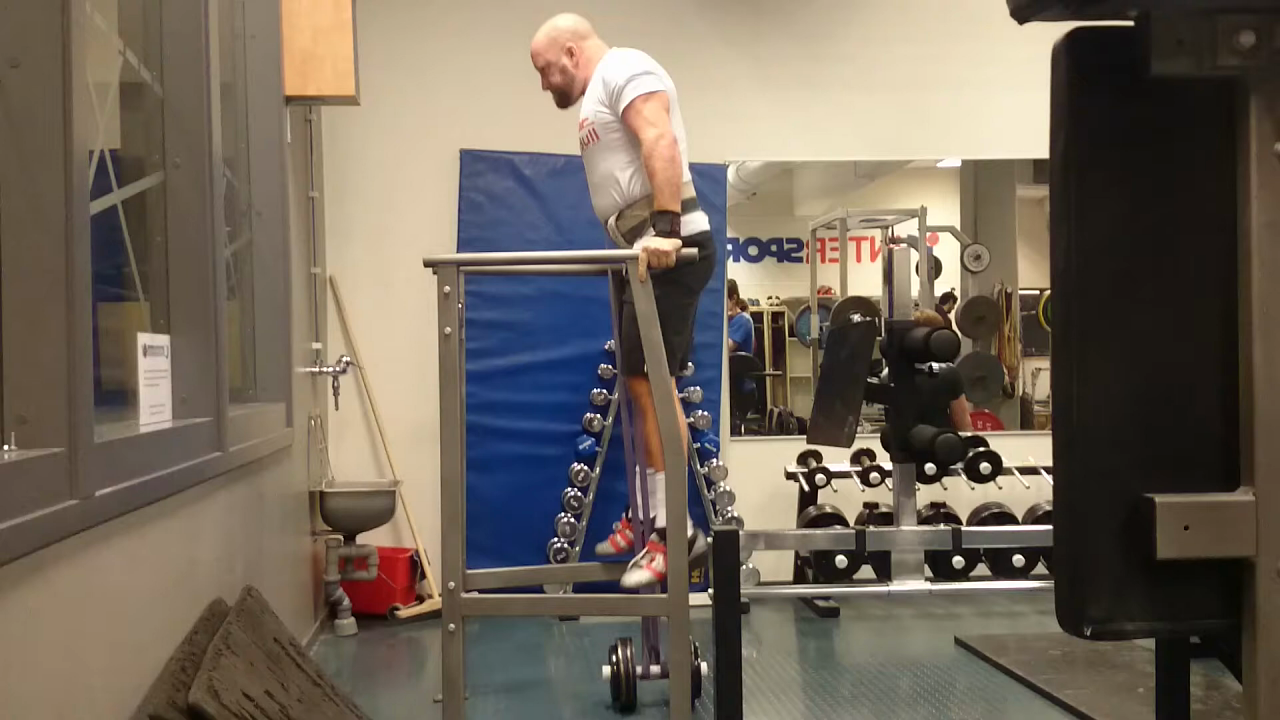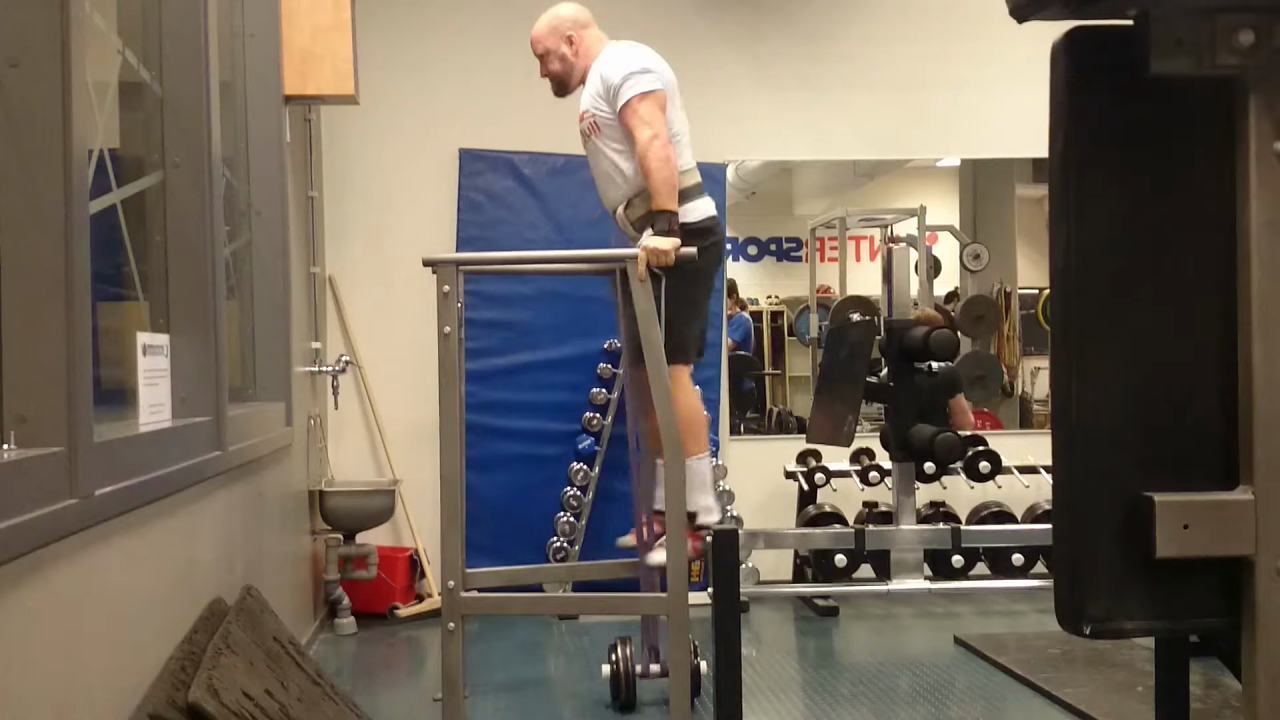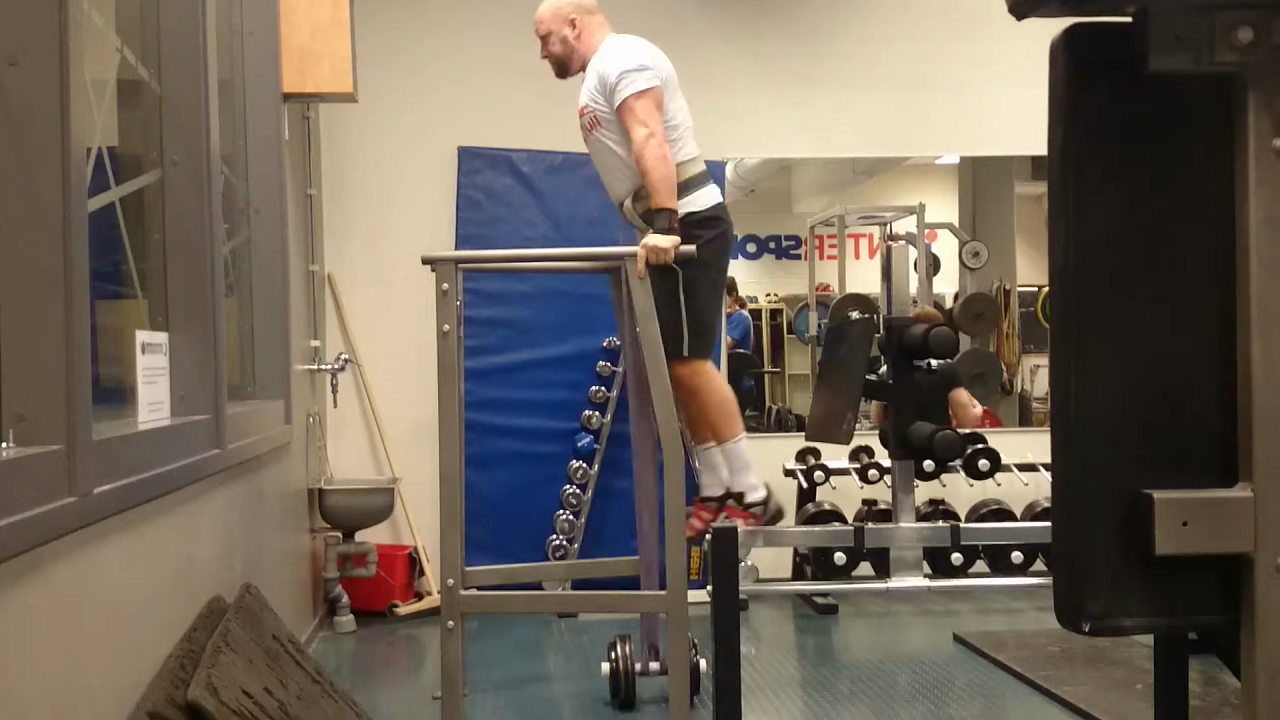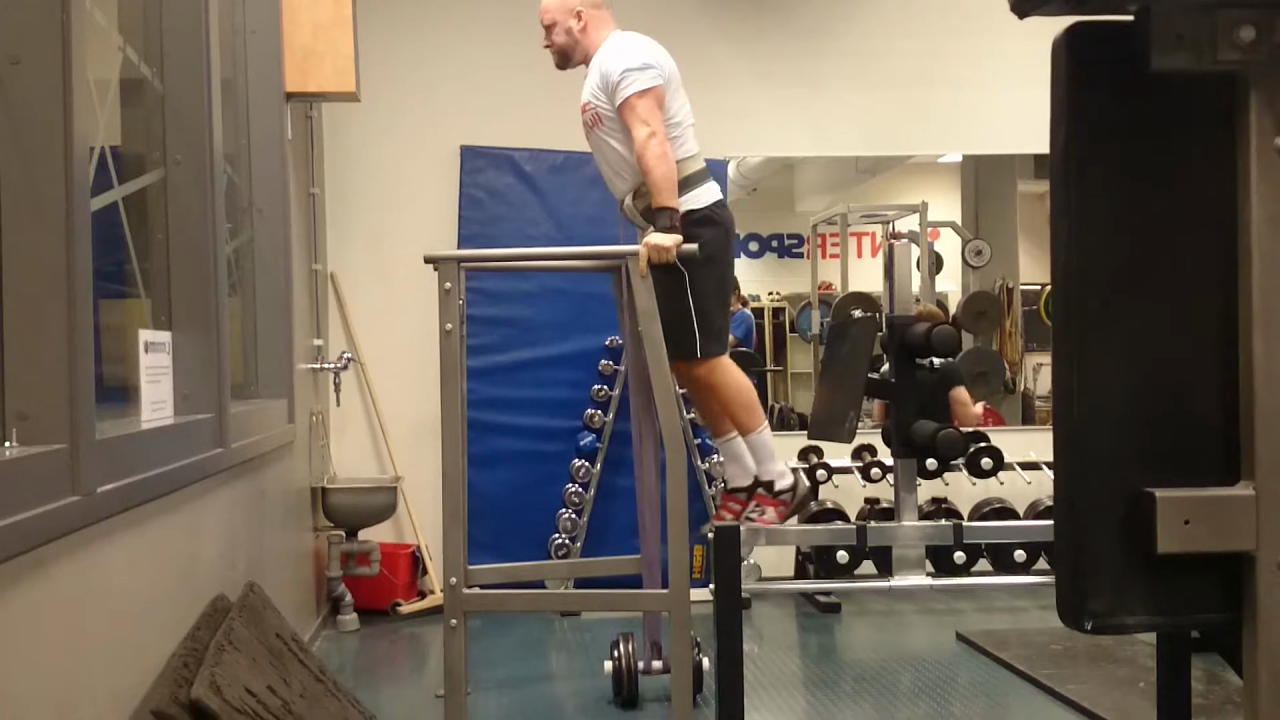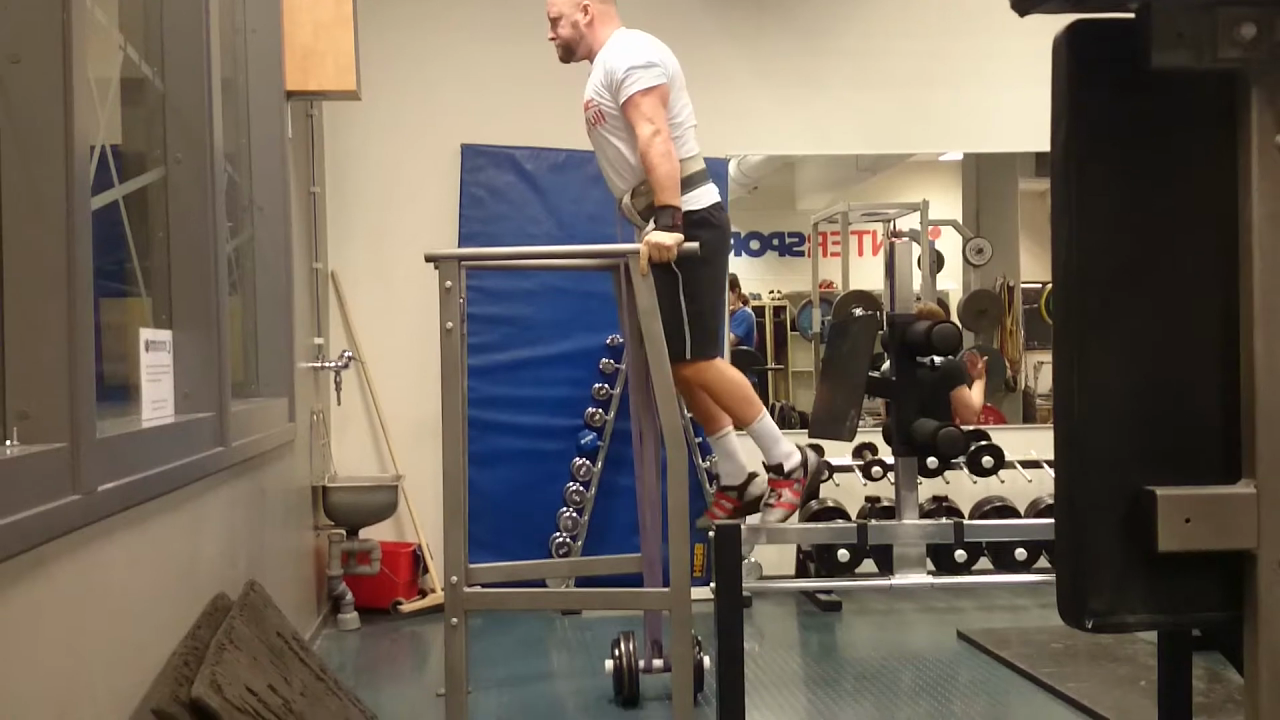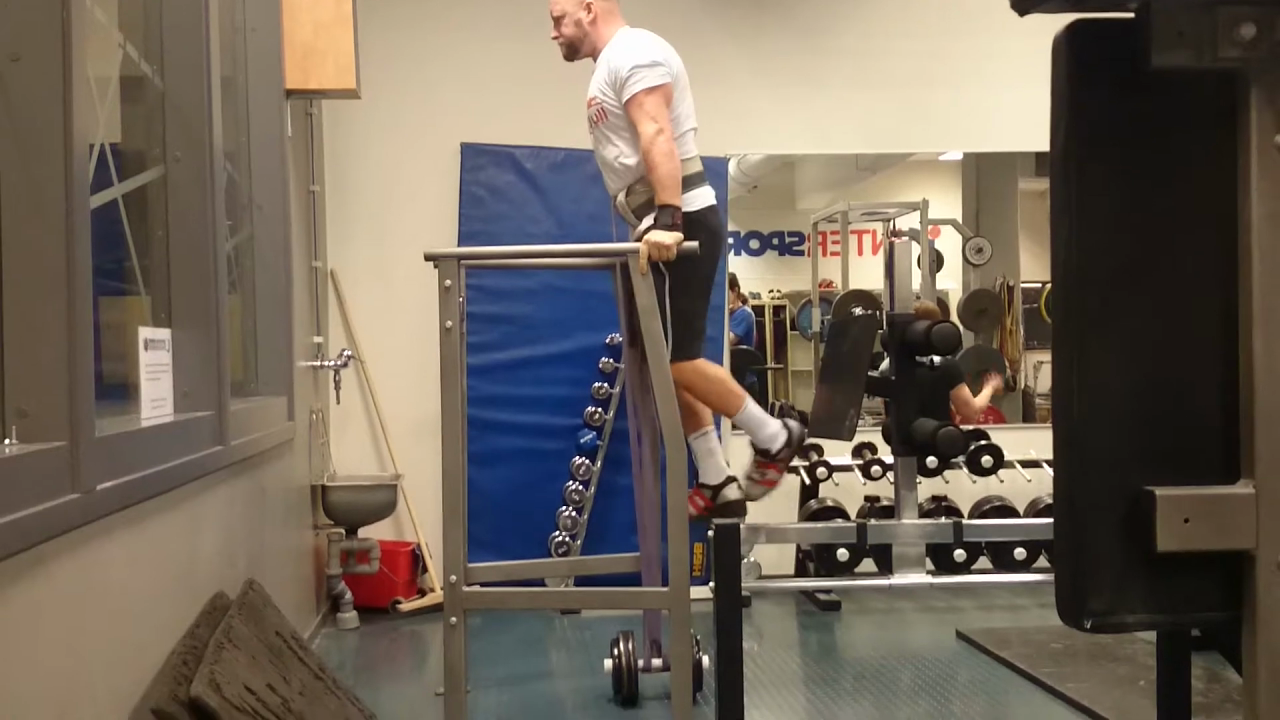
dt=0.2s
person 1, frame 1
left shoulder: (626, 71)
right shoulder: (598, 96)
left elbow: (661, 144)
left wrist: (665, 227)
right wrist: (649, 239)
left hip: (672, 247)
right hip: (647, 251)
left knee: (648, 379)
right knee: (643, 382)
left ankle: (676, 530)
right ankle: (653, 517)
person 1, frame 2
left shoulder: (625, 65)
right shoulder: (599, 84)
left elbow: (655, 143)
left wrist: (666, 226)
right wrist: (655, 231)
left hip: (681, 232)
right hip: (658, 237)
left knee: (667, 369)
right knee: (657, 372)
left ankle: (704, 513)
right ankle: (669, 510)
person 1, frame 3
left shoulder: (622, 59)
right shoulder: (602, 73)
left elbow: (651, 141)
left wrist: (664, 223)
left hip: (689, 223)
right hip: (668, 229)
left knee: (690, 361)
right knee: (677, 364)
left ankle: (752, 494)
right ankle: (717, 494)
person 1, frame 4
left shoulder: (625, 56)
right shoulder: (605, 67)
left elbow: (653, 140)
left wrist: (667, 223)
left hip: (690, 222)
right hip: (669, 228)
left knee: (702, 358)
right knee: (685, 361)
left ankle: (777, 481)
right ankle: (744, 479)
person 1, frame 5
left shoulder: (629, 54)
right shoulder: (608, 65)
left elbow: (655, 138)
left wrist: (668, 221)
left hip: (686, 223)
right hip: (665, 230)
left knee: (694, 360)
right knee: (677, 364)
left ankle: (788, 464)
right ankle: (738, 480)
person 1, frame 6
left shoulder: (633, 53)
right shoulder: (611, 64)
left elbow: (657, 136)
left wrist: (668, 220)
left hip: (682, 227)
right hip: (660, 230)
left knee: (673, 360)
right knee: (662, 361)
left ankle: (773, 438)
right ankle: (717, 482)
